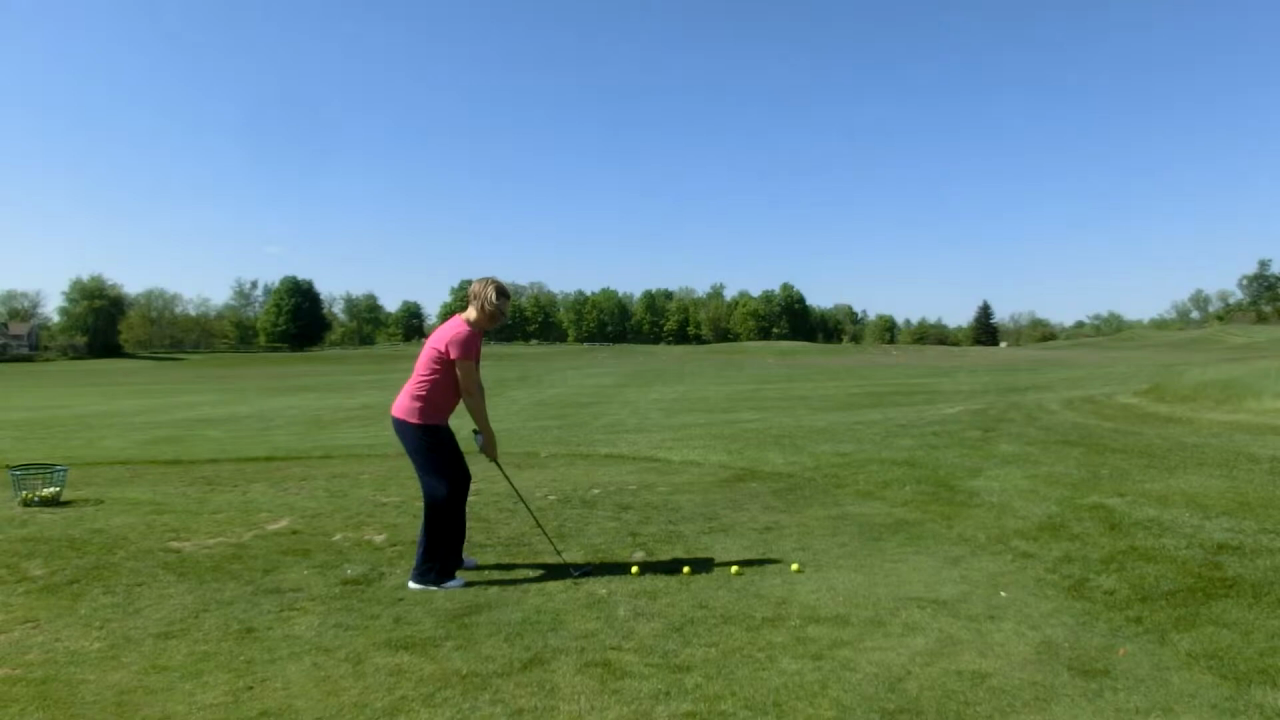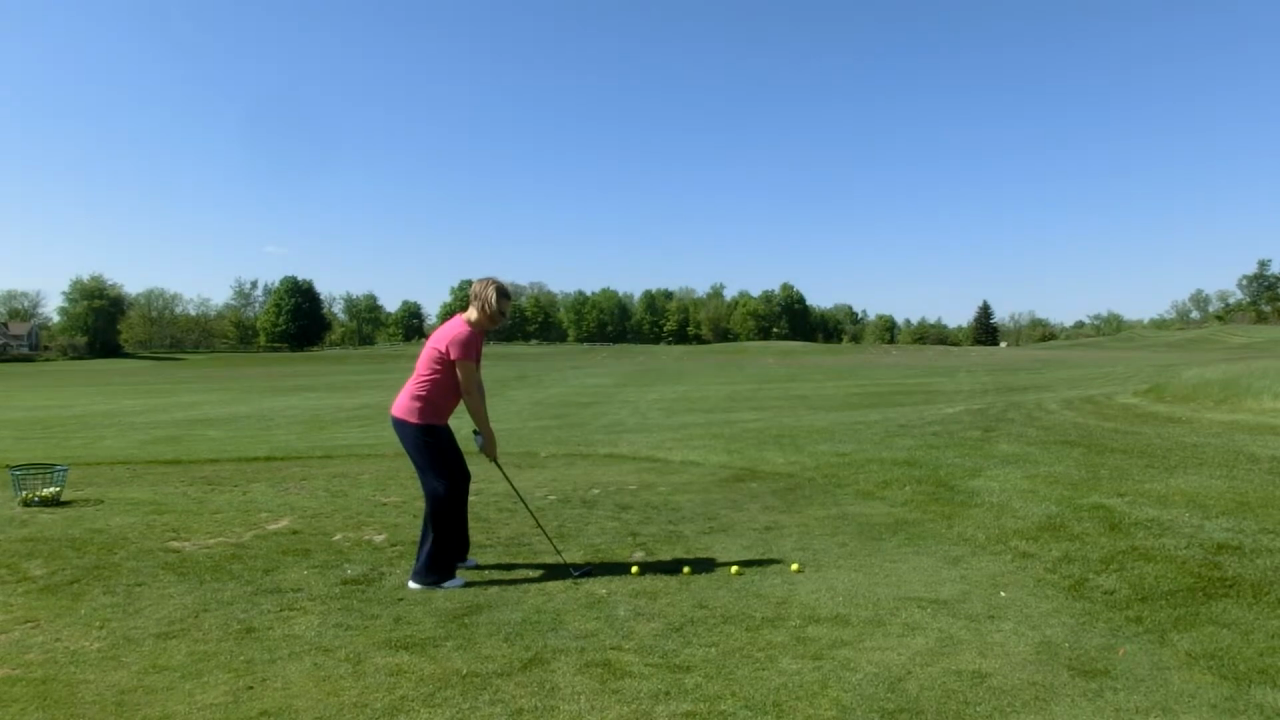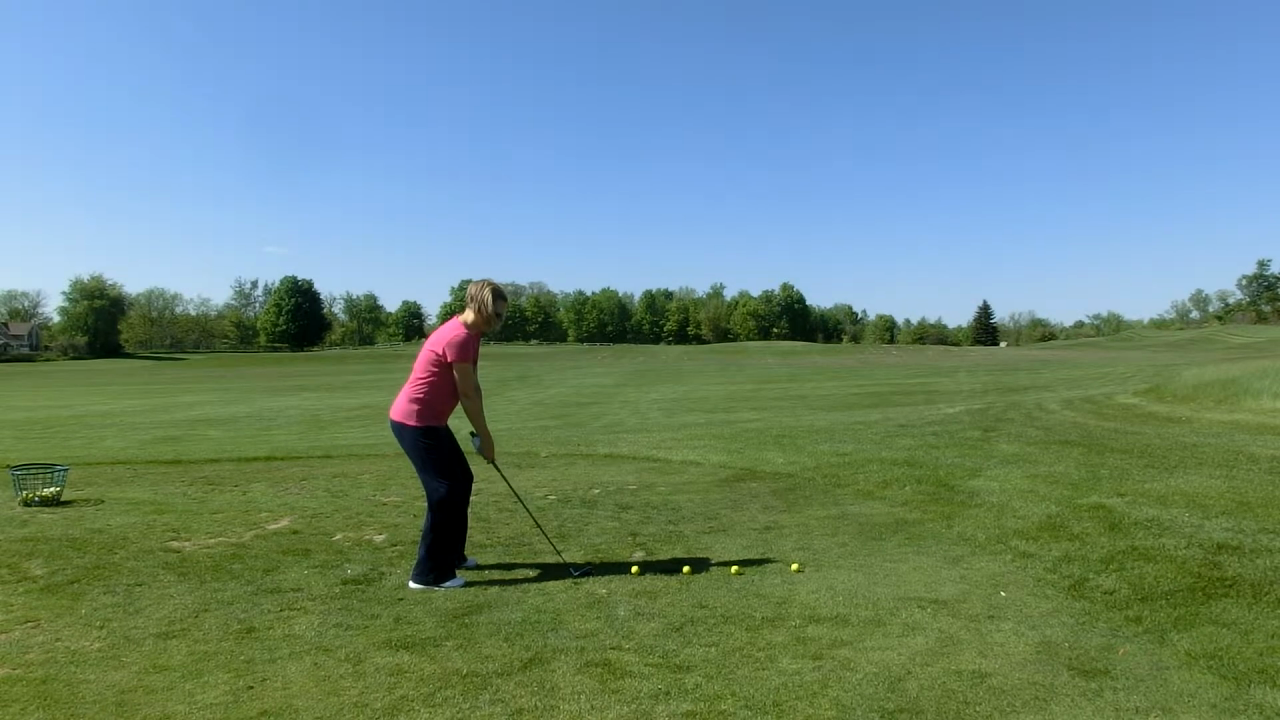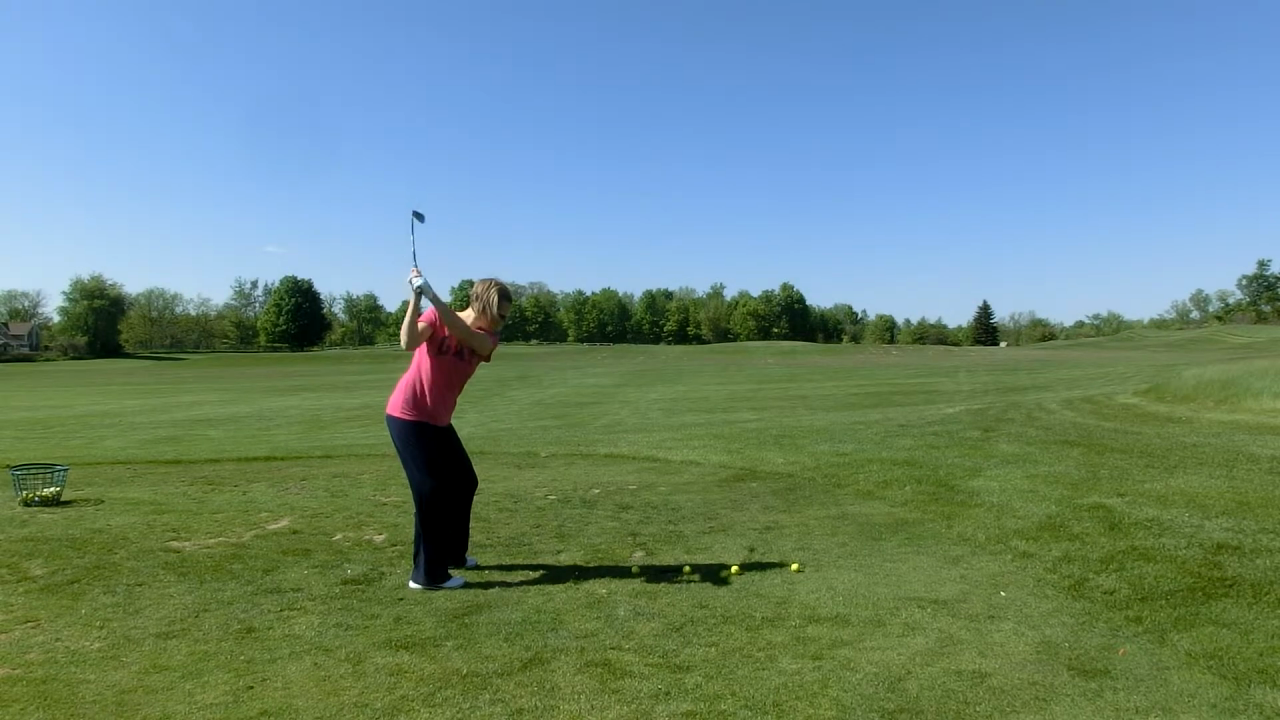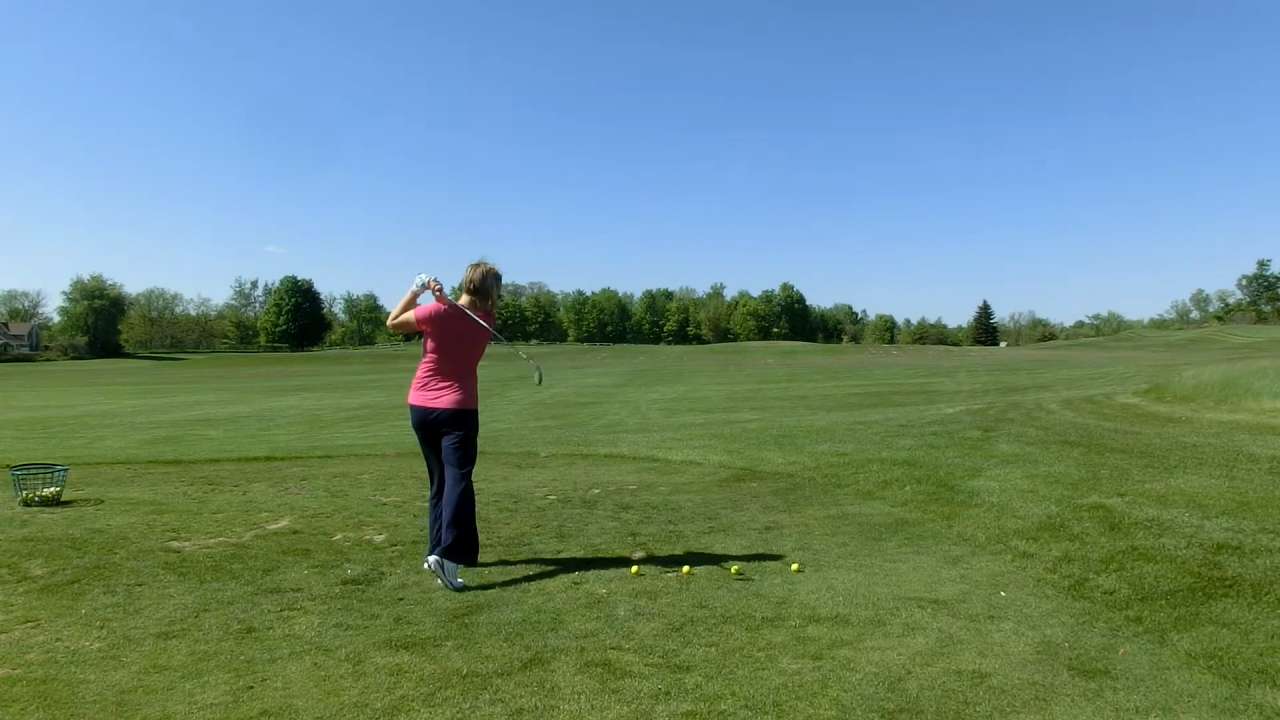
dt=1s
person 1, frame 1
left shoulder: (470, 331)
right shoulder: (462, 335)
left elbow: (476, 386)
right elbow: (469, 392)
left wrist: (484, 432)
right wrist: (488, 435)
left hip: (430, 418)
right hip: (416, 419)
left knee: (459, 481)
right knee: (442, 491)
left ankle: (449, 554)
right ankle: (429, 573)
person 1, frame 2
left shoulder: (472, 331)
right shoulder: (462, 335)
left elbow: (476, 385)
right elbow: (469, 392)
left wrist: (485, 431)
right wrist: (487, 435)
left hip: (429, 418)
right hip: (415, 419)
left knee: (459, 480)
right knee: (443, 489)
left ankle: (451, 552)
right ankle: (428, 573)
person 1, frame 3
left shoulder: (469, 333)
right shoulder: (459, 338)
left elbow: (473, 386)
right elbow: (466, 394)
left wrist: (481, 433)
right wrist: (485, 437)
left hip: (429, 420)
right hip: (415, 421)
left knee: (461, 480)
right knee: (445, 490)
left ankle: (450, 553)
right ankle: (428, 573)
person 1, frame 4
left shoulder: (487, 339)
right shoulder: (434, 315)
left elbow: (464, 335)
right elbow: (409, 343)
left wrist: (433, 298)
right wrist: (416, 299)
left hip: (438, 419)
right hip: (408, 415)
left knee: (464, 482)
right knee: (431, 490)
left ankle: (451, 553)
right ankle: (428, 574)
person 1, frame 5
left shoulder: (435, 313)
right shoulder: (487, 322)
left elbow: (393, 323)
left wrist: (417, 290)
right wrist: (441, 296)
left hip: (421, 407)
right hip: (457, 410)
left knee: (440, 479)
right knee: (458, 479)
left ankle: (439, 549)
right ankle: (446, 552)
